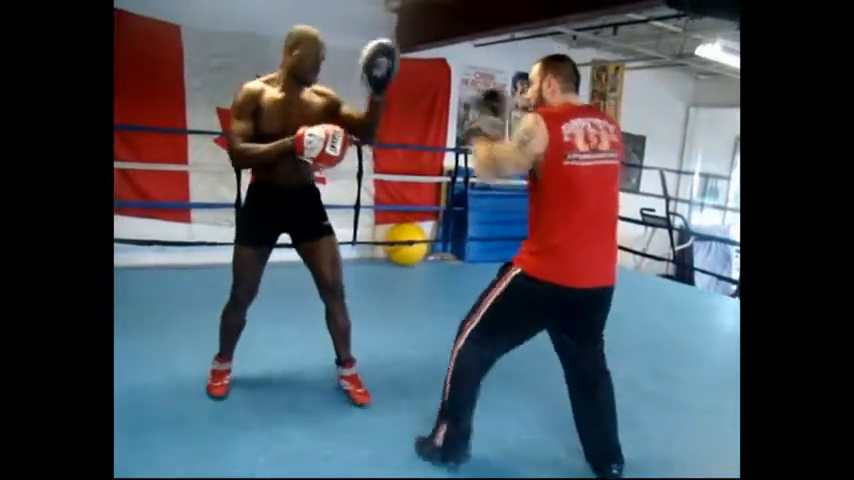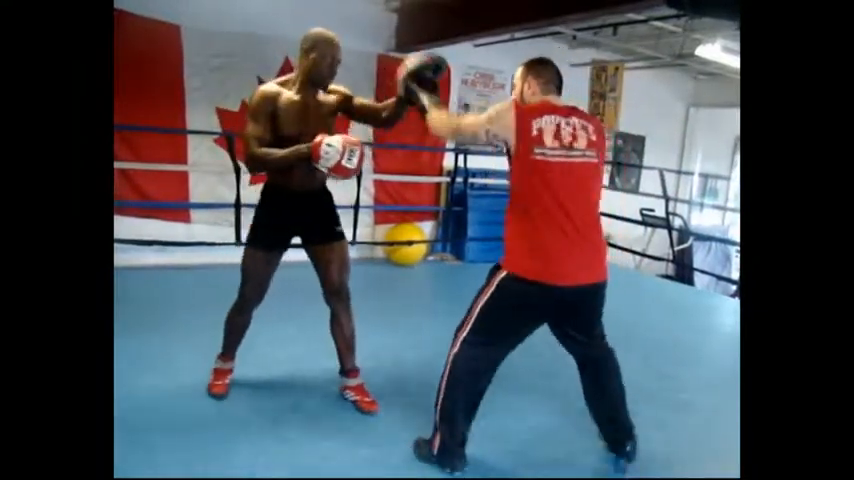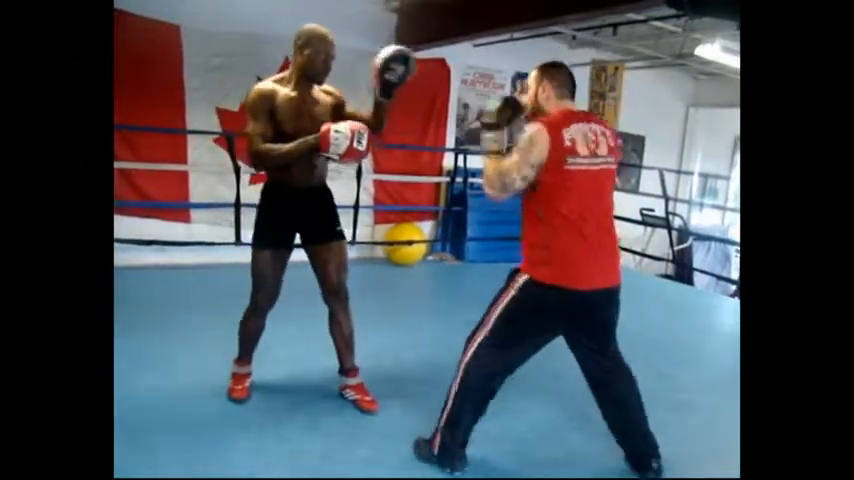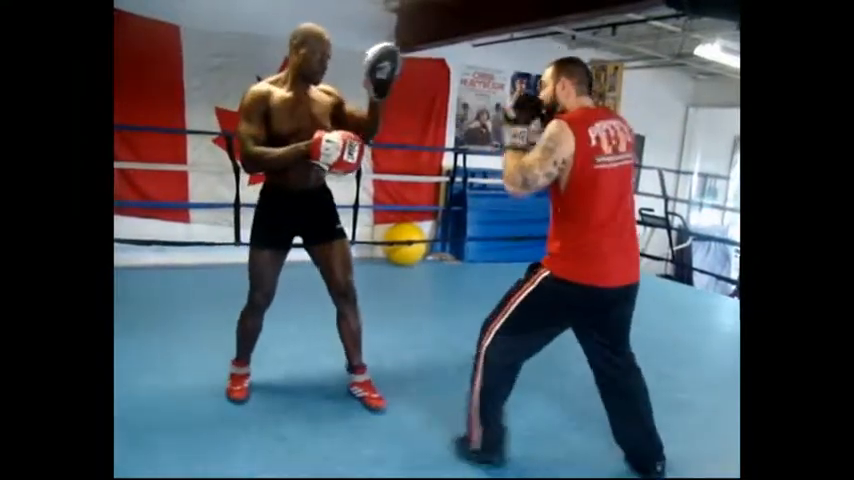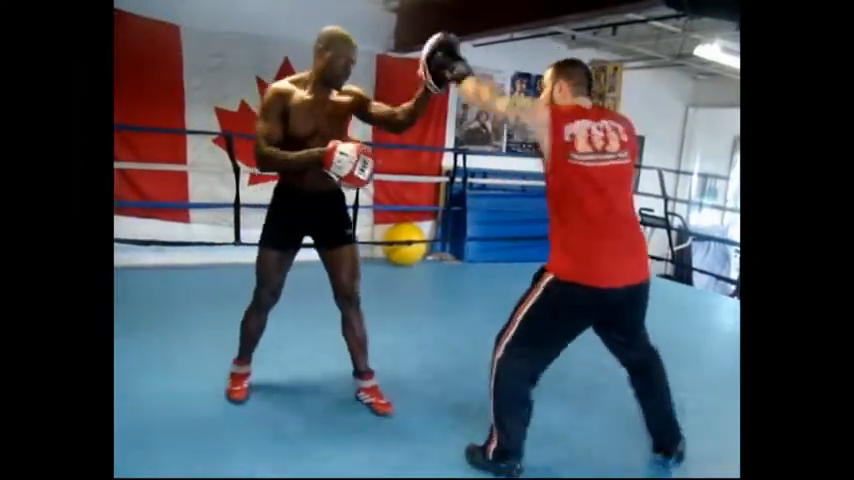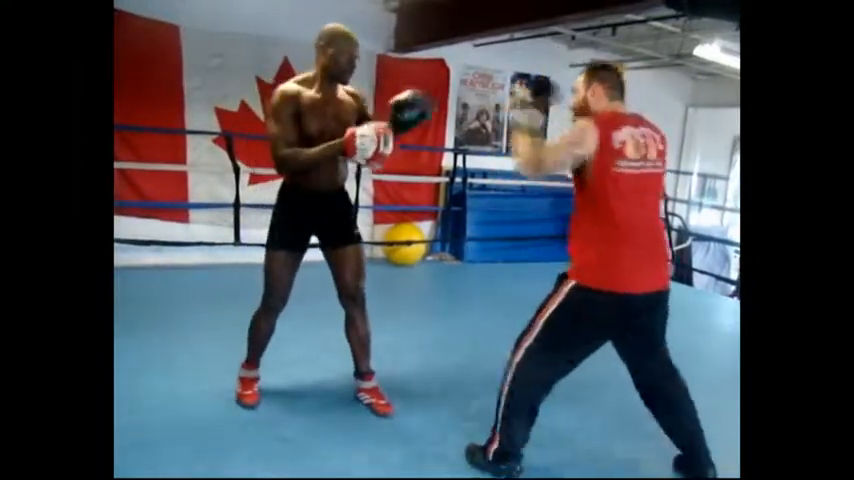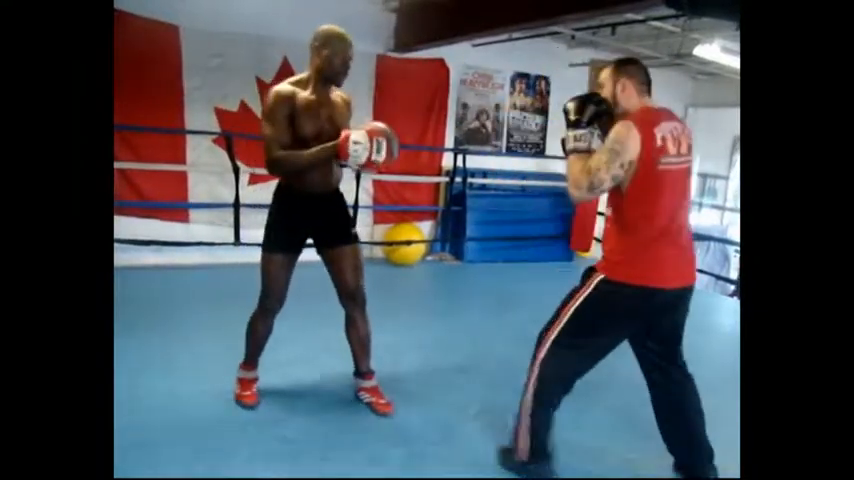
dt=0.2s
person 1, frame 1
left shoulder: (541, 124)
right shoulder: (608, 127)
left elbow: (490, 169)
left wrist: (484, 124)
left hip: (545, 271)
right hip: (599, 274)
left knee: (472, 344)
right knee: (588, 364)
left ankle: (448, 442)
person 1, frame 2
left shoulder: (516, 117)
right shoulder: (593, 127)
left elbow: (449, 127)
left wrist: (423, 98)
left hip: (530, 272)
right hip: (589, 273)
left knee: (470, 353)
right knee: (595, 353)
left ankle: (446, 447)
right ankle: (621, 441)
person 1, frame 3
left shoulder: (542, 131)
right shoulder: (606, 133)
left elbow: (498, 187)
left wrist: (493, 135)
left hip: (550, 278)
right hip: (603, 279)
left knee: (484, 356)
right knee: (607, 366)
person 1, frame 4
left shoulder: (563, 128)
right shoulder: (620, 127)
left elbow: (519, 183)
left wrist: (518, 130)
left hip: (570, 274)
right hip: (622, 274)
left knee: (499, 341)
right knee: (617, 363)
left ankle: (484, 441)
person 1, frame 5
left shoulder: (548, 119)
right shoulder: (624, 126)
left elbow: (487, 99)
left wrist: (455, 69)
left hip: (575, 275)
right hip: (631, 273)
left knee: (513, 355)
right knee: (639, 354)
right ankle: (668, 442)
person 1, frame 6
left shoulder: (591, 130)
right shoulder: (654, 135)
left elbow: (532, 163)
left wrist: (526, 123)
left hip: (597, 282)
right hip: (652, 282)
left knee: (531, 360)
right knee: (656, 370)
person 1, frame 7
left shoulder: (629, 130)
right shoulder: (676, 127)
left elbow: (583, 188)
left wrist: (578, 134)
right wrist: (600, 131)
left hip: (628, 277)
right hip: (676, 277)
left knee: (555, 352)
right knee: (668, 369)
person 2, frame 1
left shoulder: (323, 99)
right shoulder: (253, 93)
left elbow: (366, 133)
right elbow: (238, 154)
left wrist: (377, 94)
right wrist: (291, 144)
left hip: (305, 199)
right hip: (263, 200)
left knee: (333, 289)
right knee: (242, 294)
left ankle: (347, 369)
right ankle: (222, 365)
person 2, frame 2
left shoulder: (335, 97)
right shoulder: (269, 96)
left elbow: (384, 118)
right elbow: (253, 157)
left wrist: (406, 96)
right wrist: (309, 151)
left hip: (318, 202)
right hip: (277, 202)
left knee: (339, 294)
right knee: (249, 296)
left ankle: (351, 379)
right ankle: (224, 363)
person 2, frame 3
left shoulder: (329, 98)
right shoulder: (266, 94)
left elbow: (369, 131)
right elbow: (258, 156)
left wrist: (384, 97)
right wrist: (314, 141)
left hip: (318, 200)
right hip: (278, 201)
left knee: (337, 293)
right knee: (262, 299)
left ankle: (349, 378)
right ankle: (242, 368)
person 2, frame 4
left shoulder: (329, 98)
right shoulder: (261, 96)
left elbow: (366, 134)
right elbow: (249, 158)
left wrist: (378, 96)
right wrist: (306, 148)
left hip: (318, 201)
right hip: (276, 203)
left knee: (344, 291)
right knee: (259, 299)
left ankle: (358, 376)
right ankle: (240, 369)
person 2, frame 5
left shoulder: (350, 98)
right shoulder: (281, 94)
left elbow: (398, 121)
right elbow: (263, 156)
left wrist: (428, 91)
right wrist: (319, 156)
left hip: (331, 203)
right hip: (289, 202)
left knee: (349, 297)
right knee: (265, 297)
left ankle: (365, 381)
right ankle: (241, 368)
person 2, frame 6
left shoulder: (351, 99)
right shoulder: (289, 94)
left elbow: (377, 133)
right elbow: (283, 160)
left wrist: (397, 119)
right wrist: (341, 146)
left hip: (337, 202)
right hip: (296, 203)
left knee: (354, 297)
right knee: (274, 300)
left ankle: (365, 381)
right ankle: (249, 372)
person 2, frame 7
left shoulder: (343, 101)
right shoulder: (284, 96)
right elbow: (275, 161)
left wrist: (368, 143)
right wrist: (335, 148)
left hip: (332, 204)
right hip: (291, 205)
left knee: (354, 296)
right knee: (271, 303)
left ankle: (365, 380)
right ankle: (248, 374)
